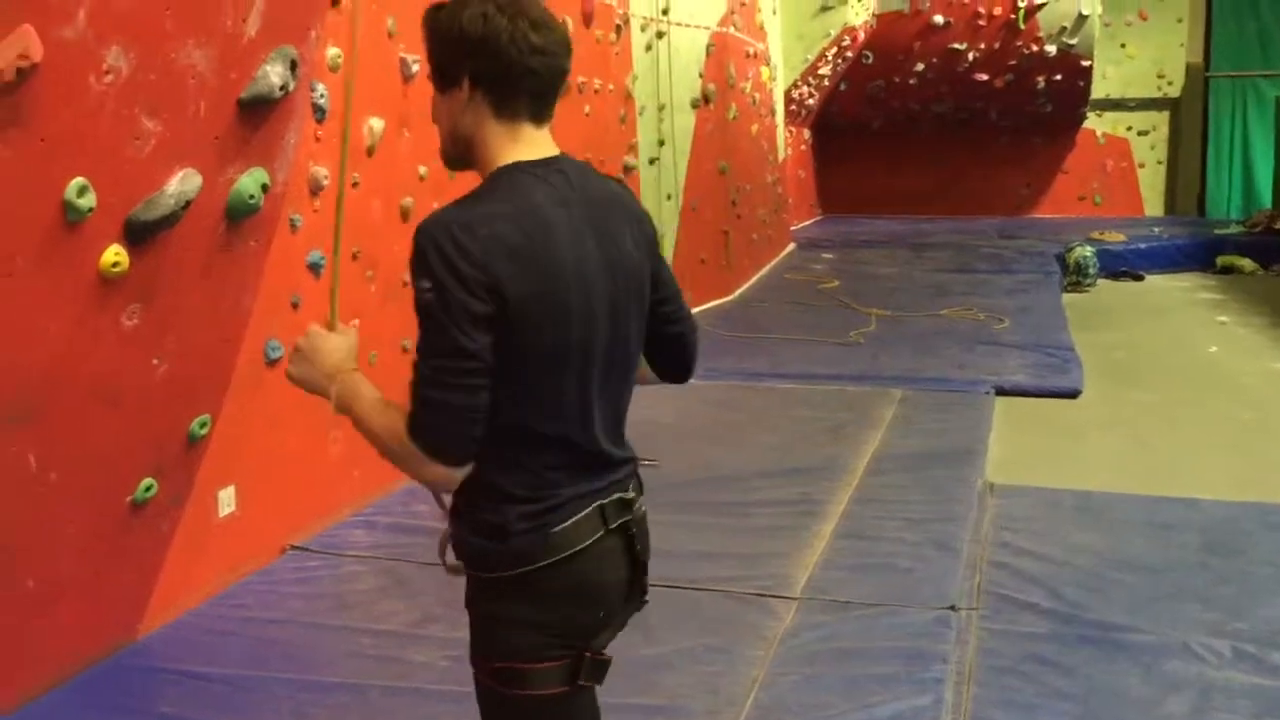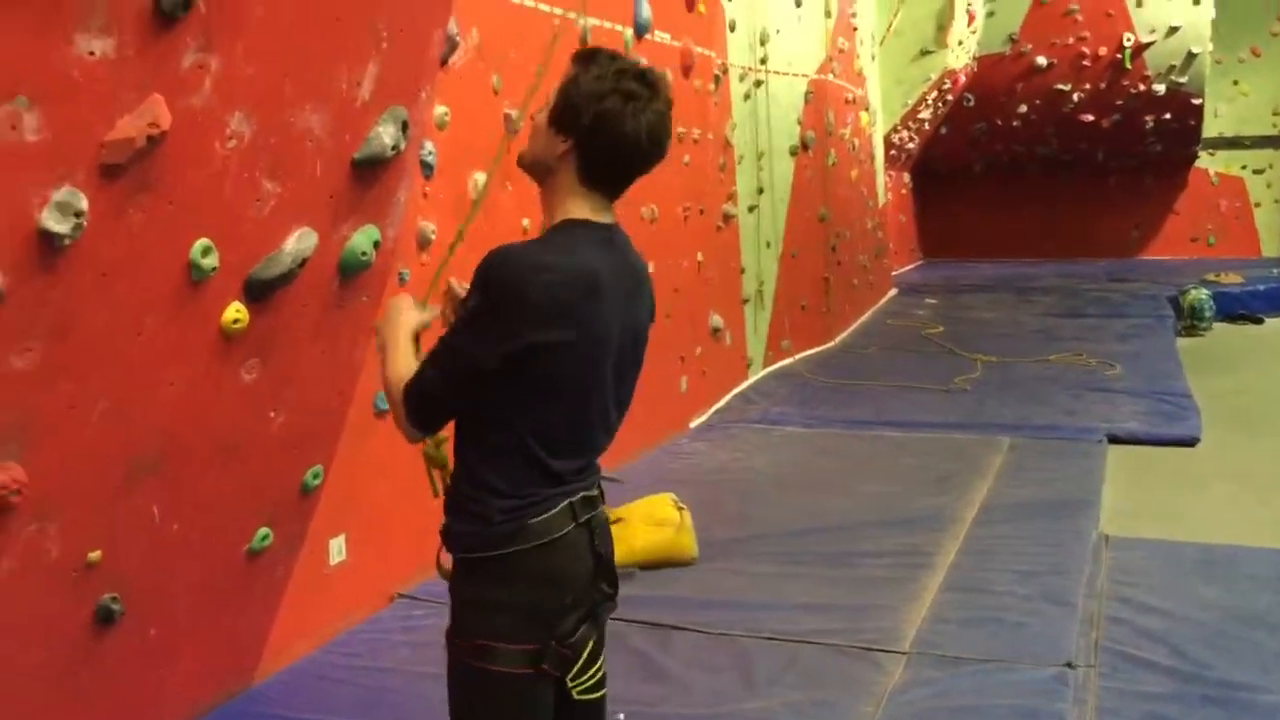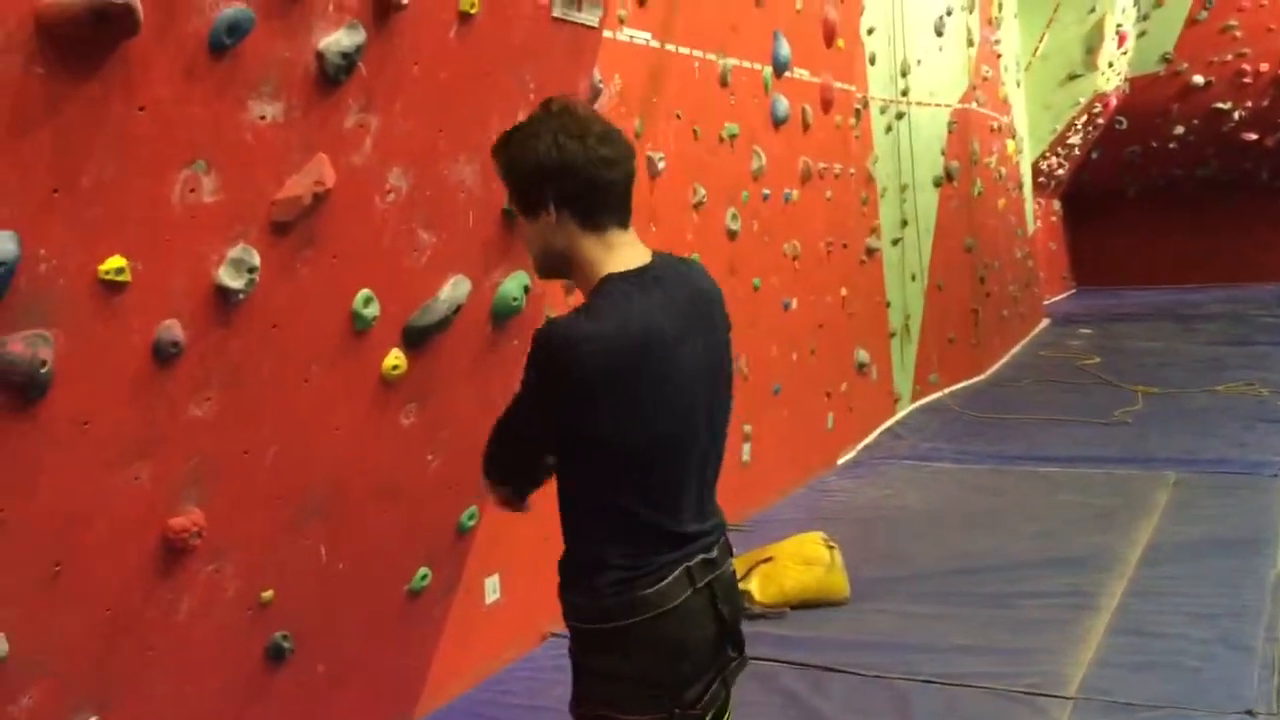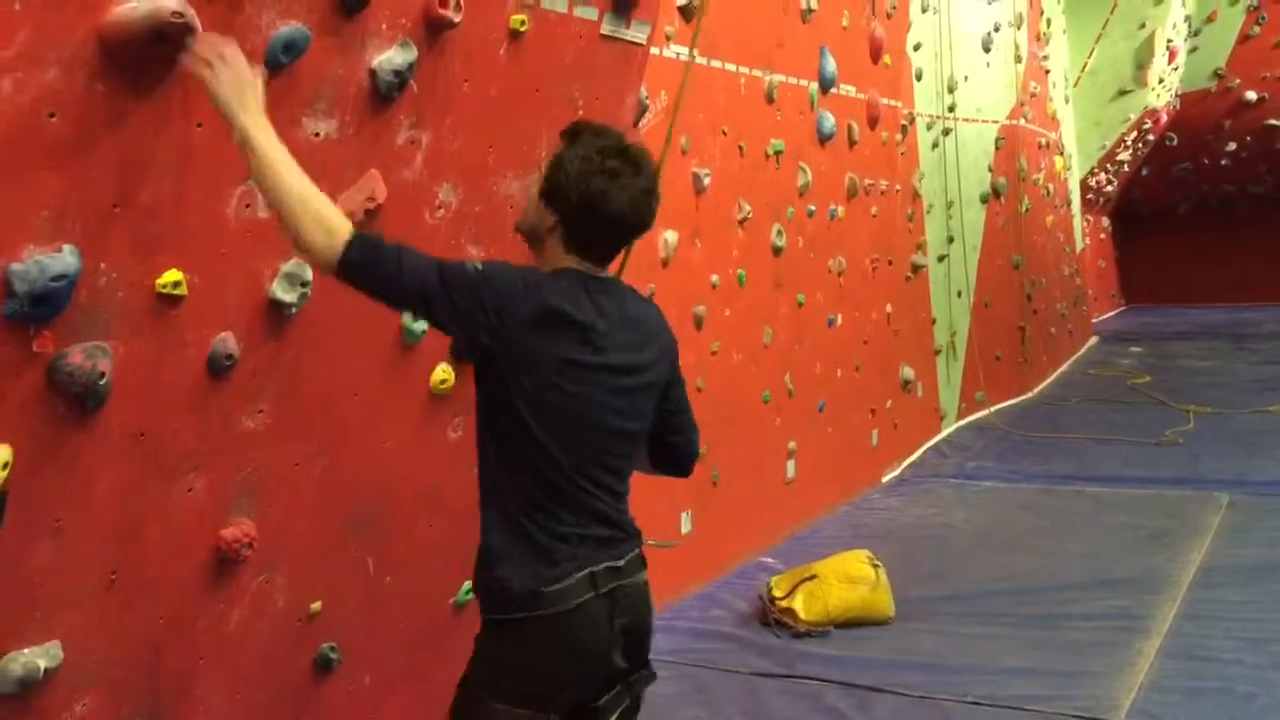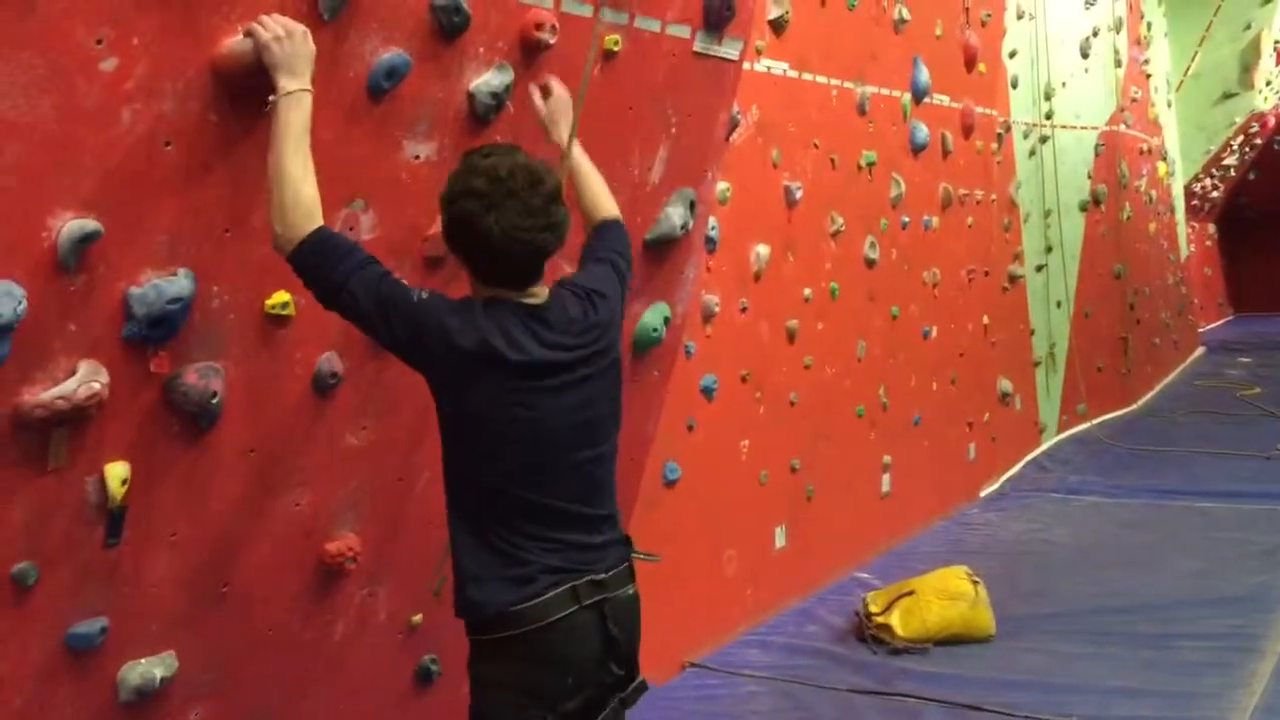
dt=1s
person 1, frame 1
left shoulder: (461, 238)
right shoulder: (618, 205)
left elbow: (444, 460)
right elbow: (677, 358)
left wrist: (338, 378)
left hip: (536, 565)
right hip: (614, 534)
person 1, frame 2
left shoulder: (522, 271)
right shoulder: (628, 271)
left elbow: (417, 416)
left wrist: (397, 332)
left hip: (513, 559)
right hip: (579, 540)
person 1, frame 3
left shoulder: (575, 344)
right shoulder: (696, 288)
left elbow: (504, 477)
right wrist: (546, 452)
left hip: (635, 624)
right hip: (708, 592)
person 1, frame 4
left shoulder: (511, 304)
right shoulder: (650, 327)
left elbow: (334, 246)
right elbow: (681, 453)
left wrist: (249, 118)
left hip: (540, 617)
right hip: (623, 599)
person 1, frame 5
left shoulder: (453, 338)
right shoulder: (592, 315)
left elbow: (297, 233)
right elbow: (611, 230)
left wrist: (293, 84)
right wrist: (563, 138)
left hip: (527, 635)
right hip: (611, 608)
